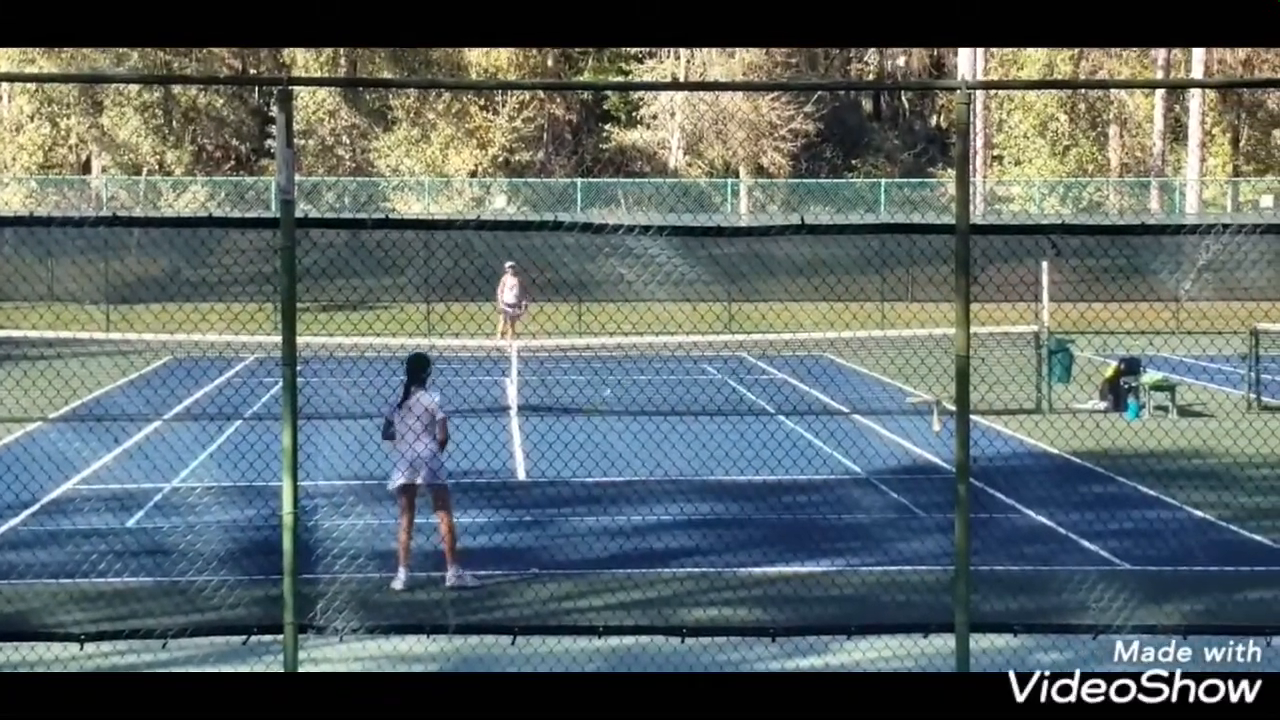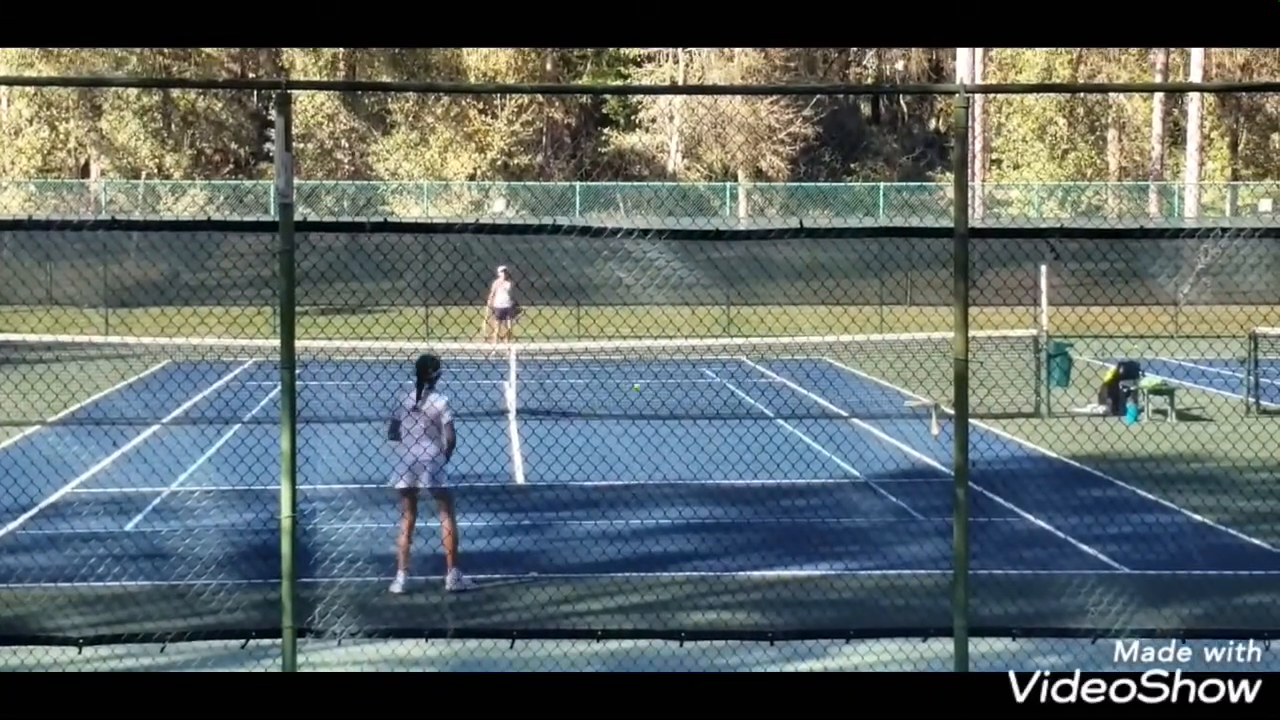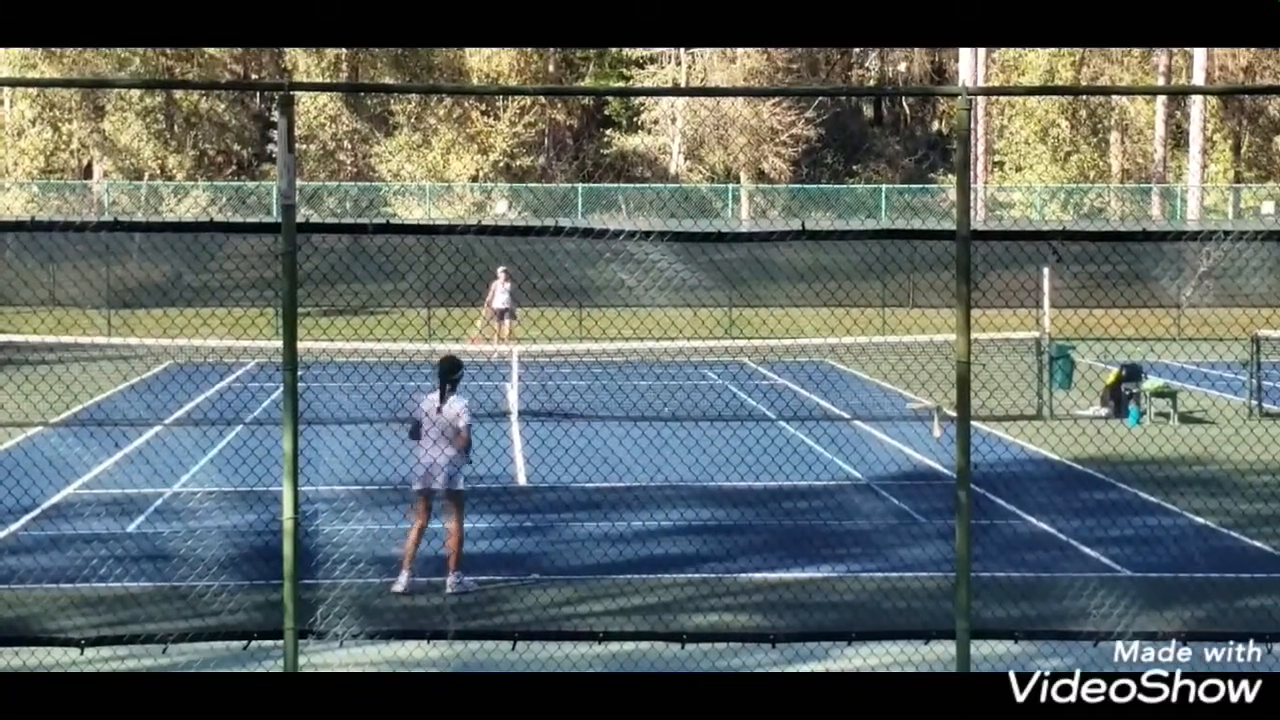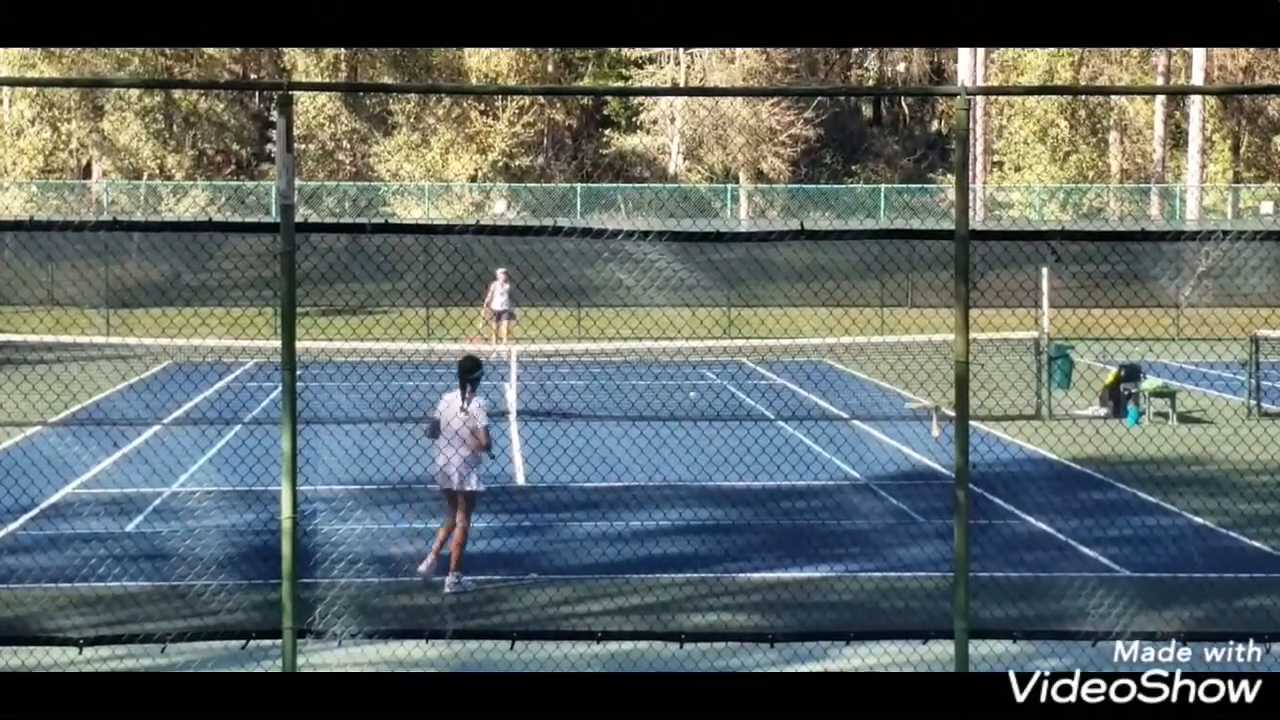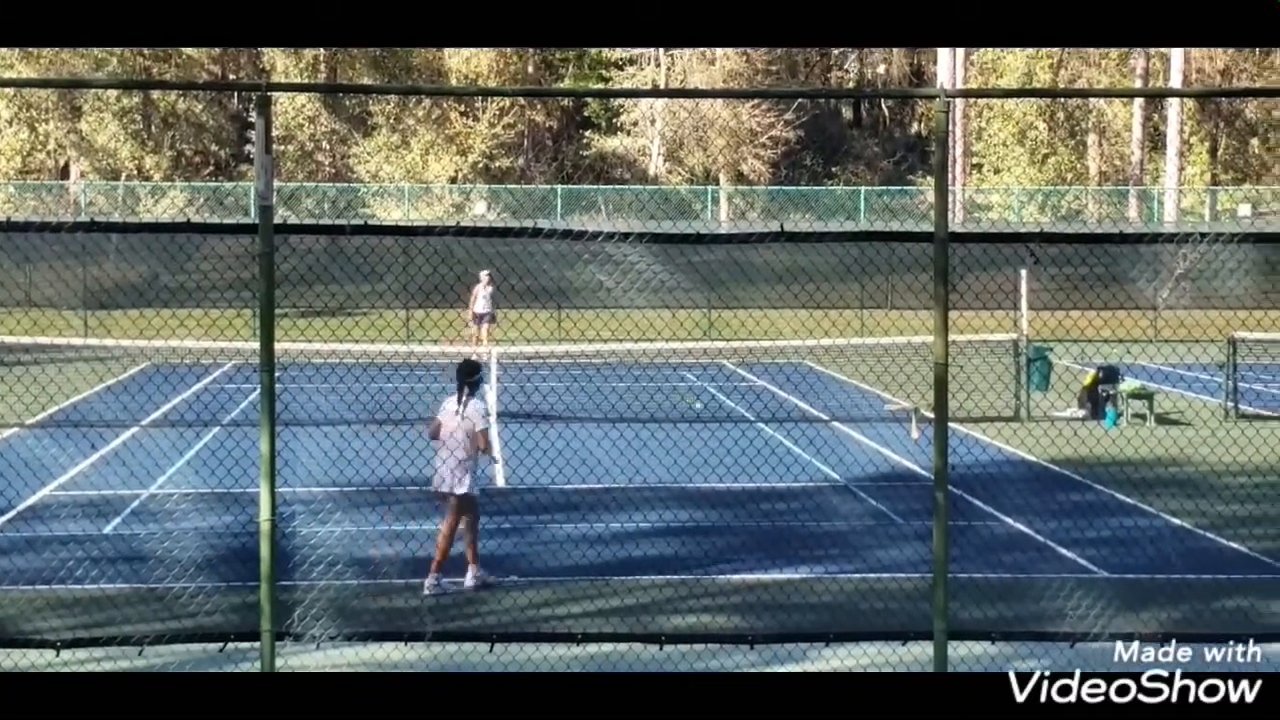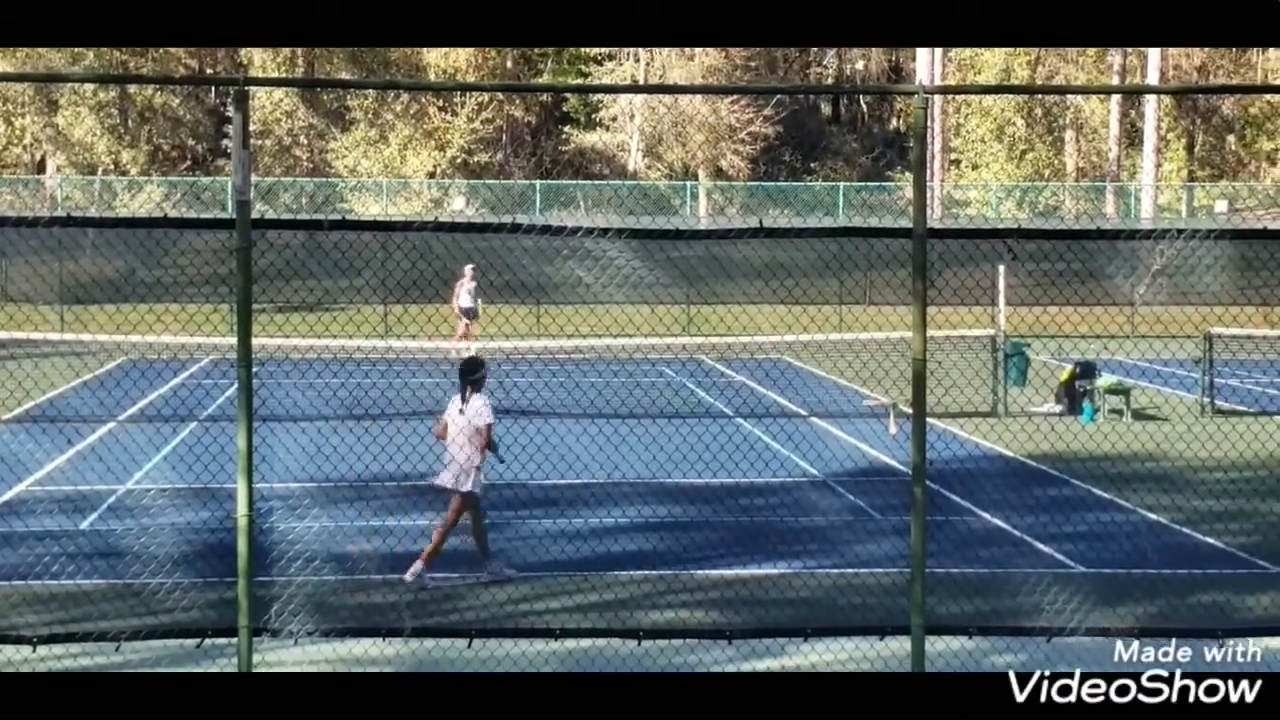
dt=0.2s
person 1, frame 1
left shoulder: (397, 401)
right shoulder: (433, 399)
left elbow: (386, 434)
right elbow: (443, 434)
left hip: (403, 463)
right hip: (429, 461)
left knee: (405, 520)
right knee: (444, 515)
left ankle: (402, 574)
right ankle: (452, 571)
person 1, frame 2
left shoulder: (404, 401)
right shoulder: (441, 402)
left elbow: (392, 434)
right elbow: (450, 438)
right wrist: (446, 453)
left hip: (407, 466)
right hip: (433, 465)
left knee: (407, 523)
right knee: (448, 518)
left ankle: (401, 577)
right ankle: (452, 575)
person 1, frame 3
left shoulder: (425, 401)
right shoulder: (460, 404)
left elbow: (414, 434)
right elbow: (465, 442)
right wrist: (465, 452)
left hip: (426, 467)
right hip: (451, 468)
left knee: (419, 522)
right knee: (456, 522)
left ankle: (404, 577)
right ankle: (454, 578)
person 1, frame 4
left shoulder: (446, 399)
right shoulder: (478, 404)
left elbow: (431, 431)
right elbow: (484, 442)
right wrist: (486, 448)
left hip: (444, 465)
right hip: (465, 468)
left knee: (453, 517)
right knee: (462, 521)
left ankle: (431, 560)
right ankle: (452, 577)
person 1, frame 5
left shoulder: (448, 402)
right shoulder: (478, 407)
left elbow: (433, 433)
right elbow: (483, 445)
right wrist: (490, 449)
left hip: (446, 468)
right hip: (462, 472)
left knee: (472, 517)
right knee: (450, 525)
left ankle: (474, 572)
right ankle: (433, 579)
person 1, frame 6
left shoulder: (455, 401)
right shoulder: (482, 403)
left elbow: (439, 433)
right elbow: (486, 440)
right wrist: (493, 448)
left hip: (455, 465)
right hip: (469, 468)
left knee: (477, 516)
right knee: (451, 521)
left ankle: (489, 564)
right ankle: (419, 566)
